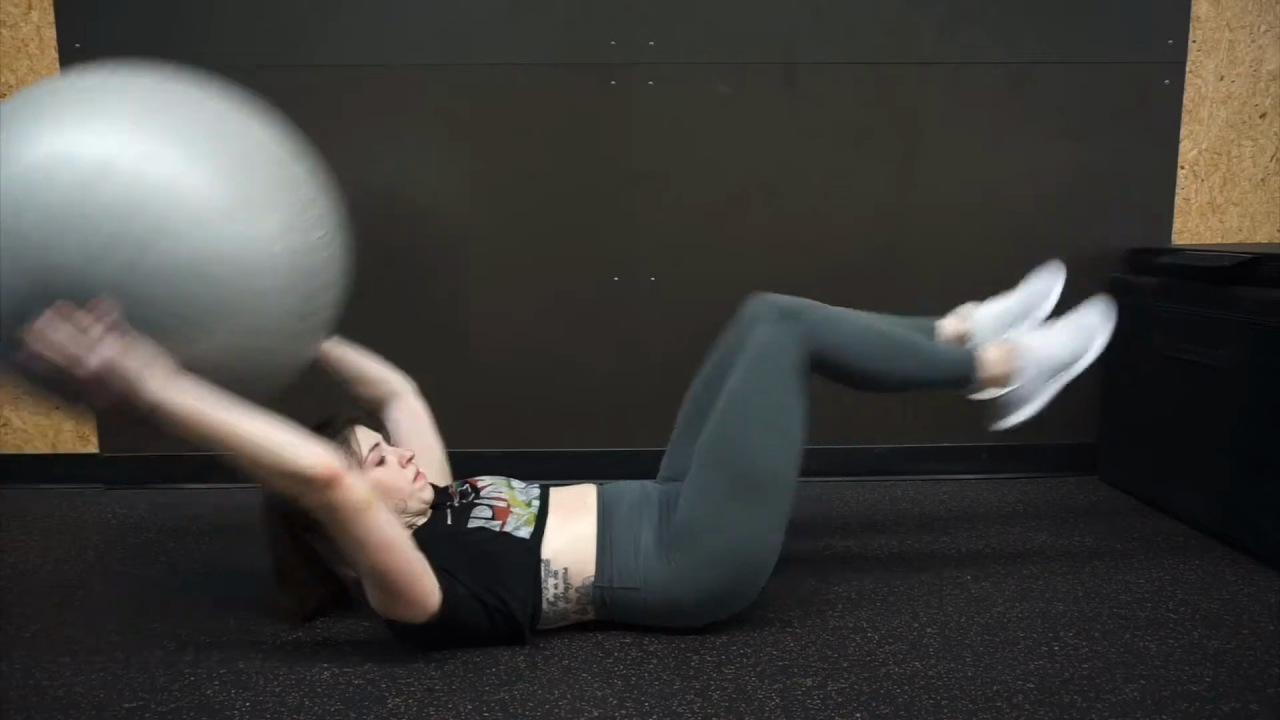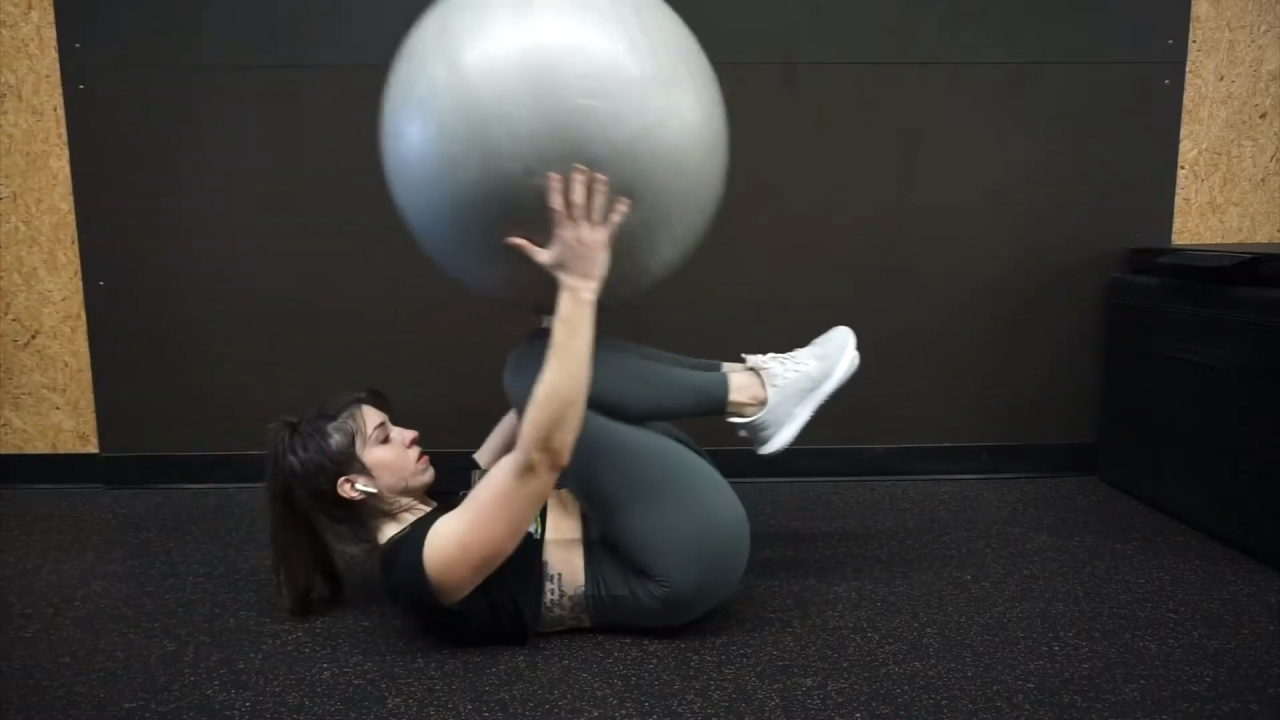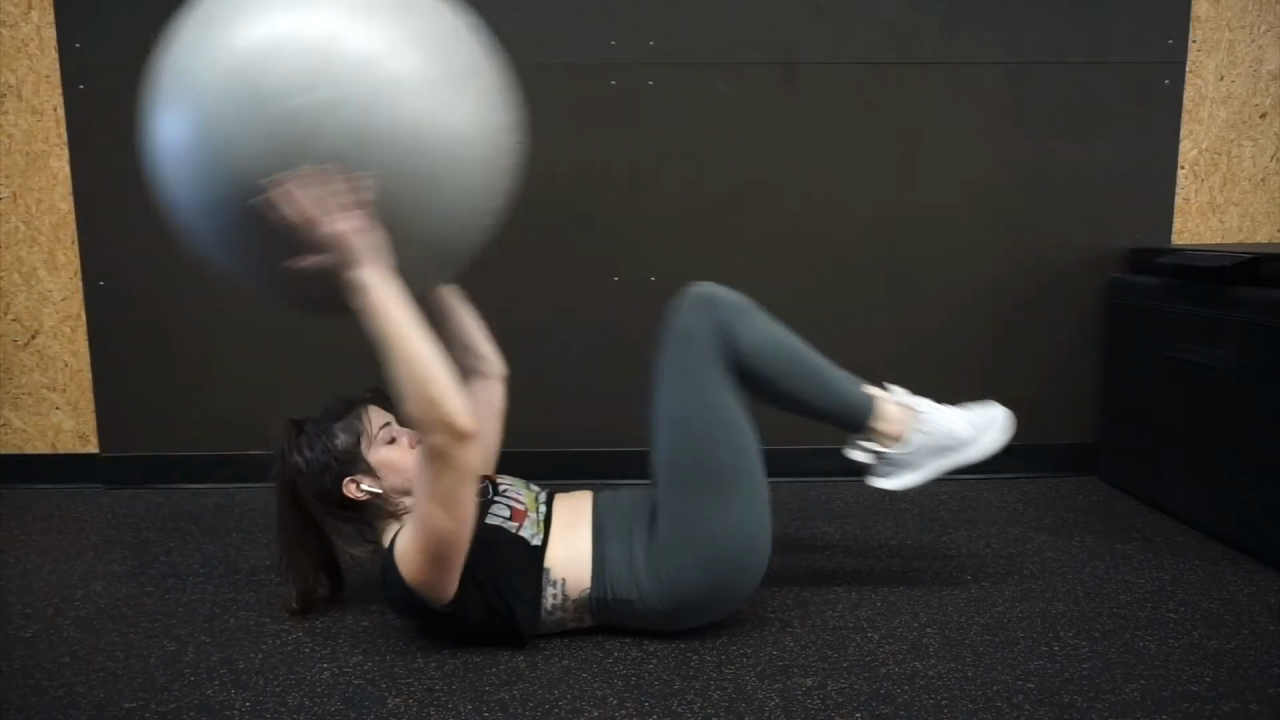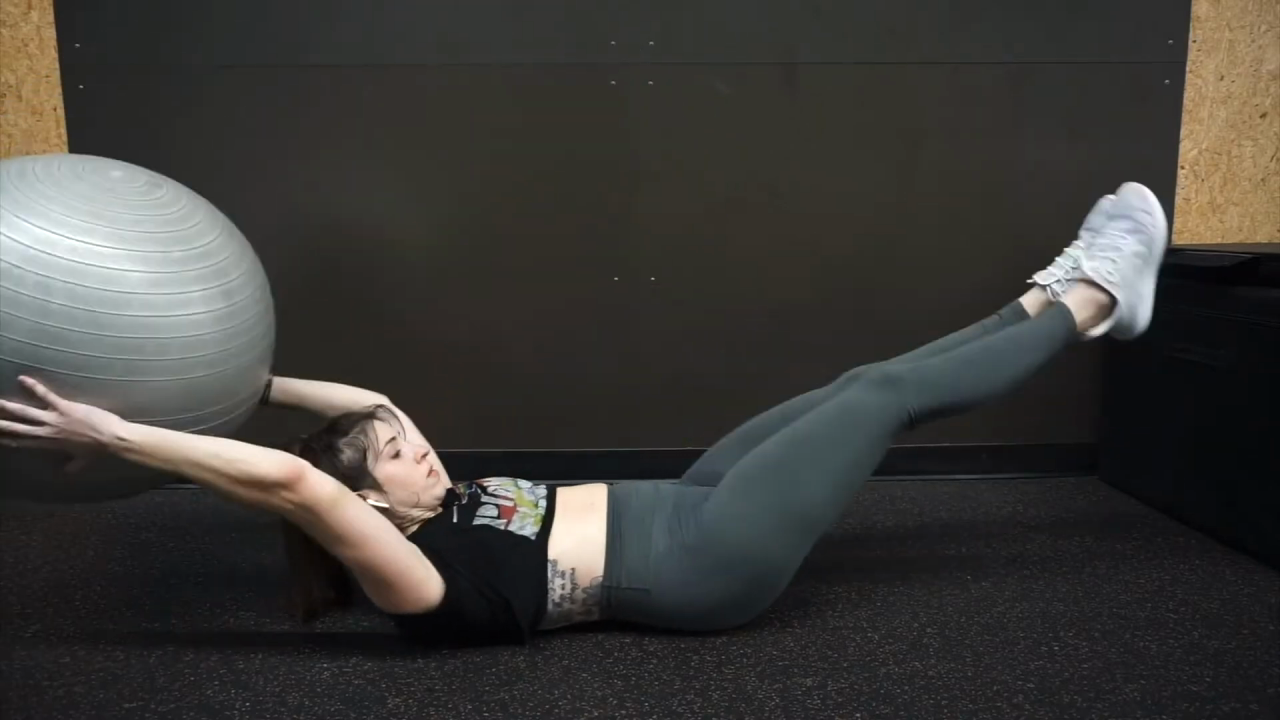
dt=0.5s
person 1, frame 1
left shoulder: (431, 514)
right shoulder: (411, 592)
left elbow: (398, 389)
right elbow: (321, 474)
right wrist: (158, 385)
left hip: (661, 517)
right hip: (695, 563)
left knee: (764, 328)
right knee: (774, 321)
left ankle: (971, 337)
right ankle: (1006, 366)
person 1, frame 2
left shoulder: (436, 499)
right shoulder: (430, 562)
left elbow: (525, 436)
right elbow: (545, 450)
left wrist: (571, 282)
right wrist: (578, 284)
left hip: (680, 528)
right hip: (691, 556)
left knee: (542, 368)
right knee: (536, 366)
left ankle: (750, 385)
right ankle: (753, 392)
person 1, frame 3
left shoulder: (444, 515)
right shoulder: (423, 570)
left elbow: (488, 378)
right elbow: (452, 430)
left wrist: (409, 268)
right wrist: (367, 273)
left hip: (676, 544)
right hip: (697, 570)
left knee: (703, 322)
right knee: (703, 311)
left ankle: (887, 419)
right ankle: (894, 428)
person 1, frame 4
left shoulder: (442, 517)
right shoulder: (420, 589)
left elbow: (373, 403)
right elbow: (292, 480)
left wrist: (251, 382)
right wrist: (117, 434)
left hip: (687, 516)
right hip: (708, 565)
left knee: (870, 386)
right knee: (879, 395)
left ankle: (1064, 298)
right ankle: (1091, 300)
